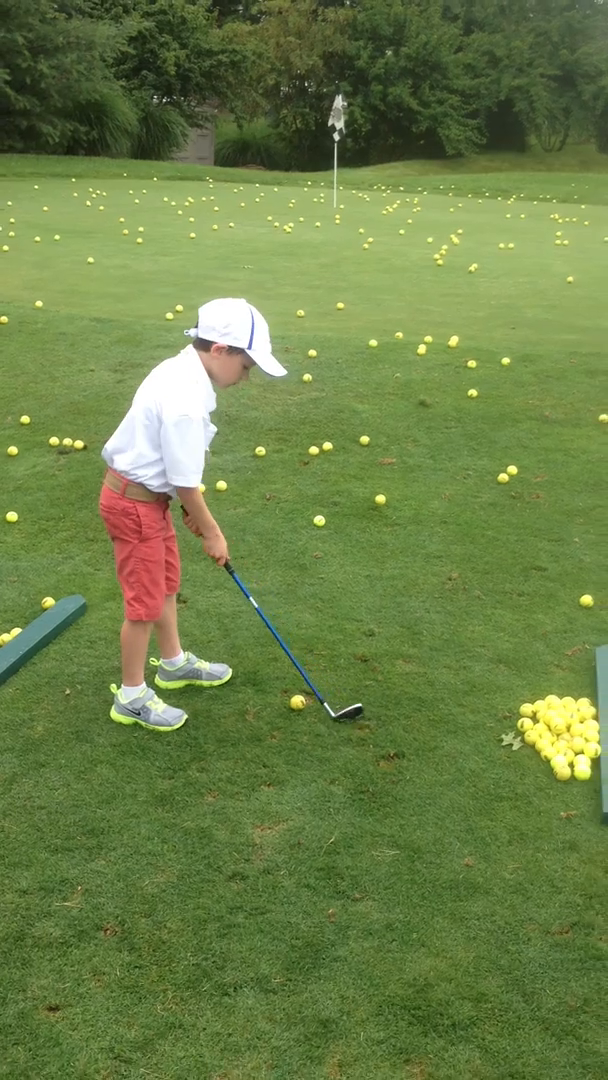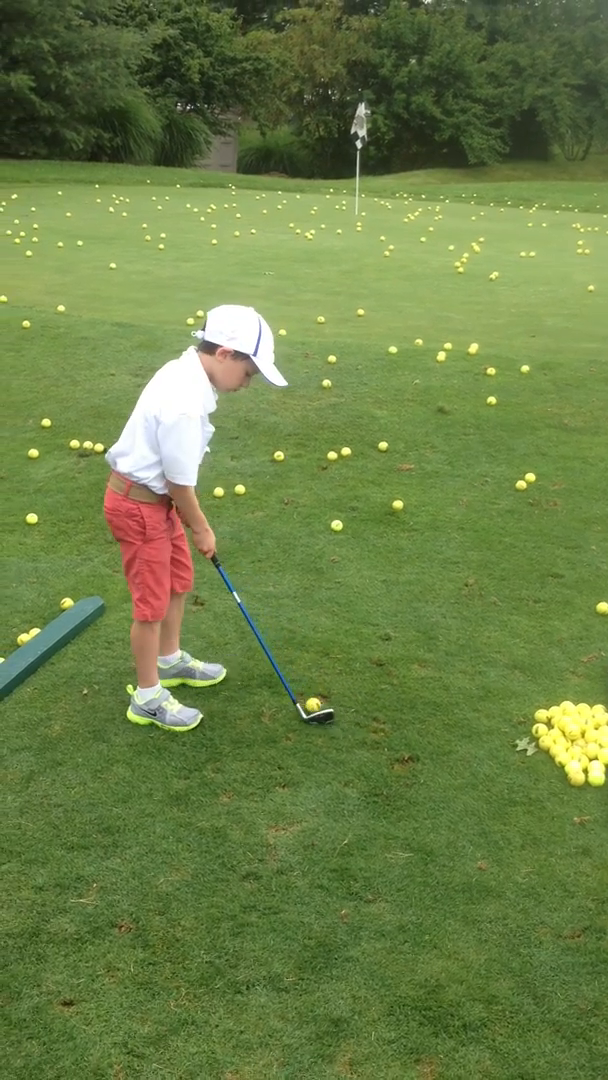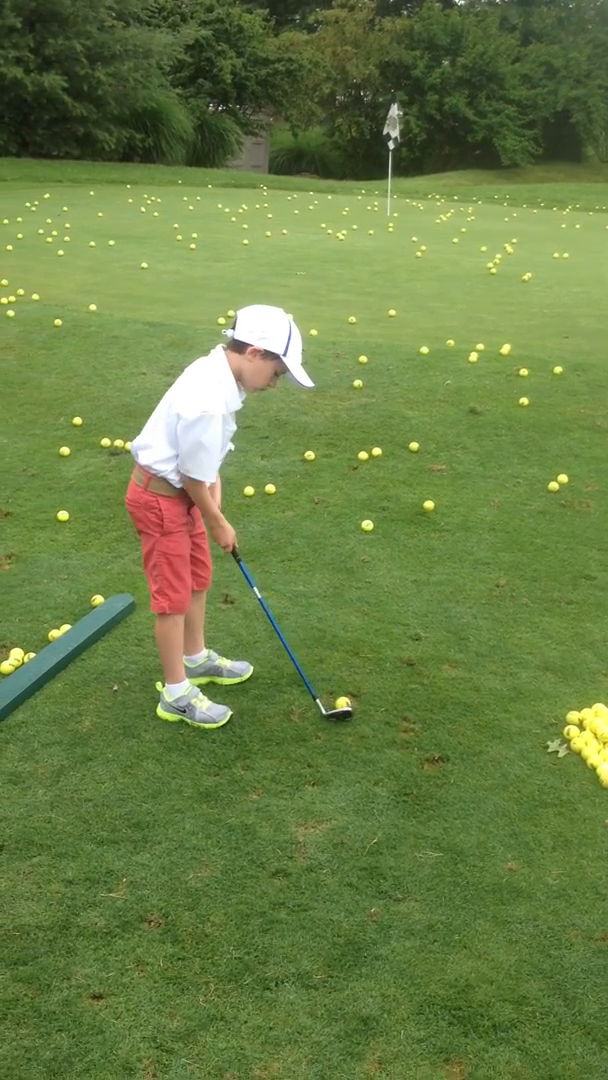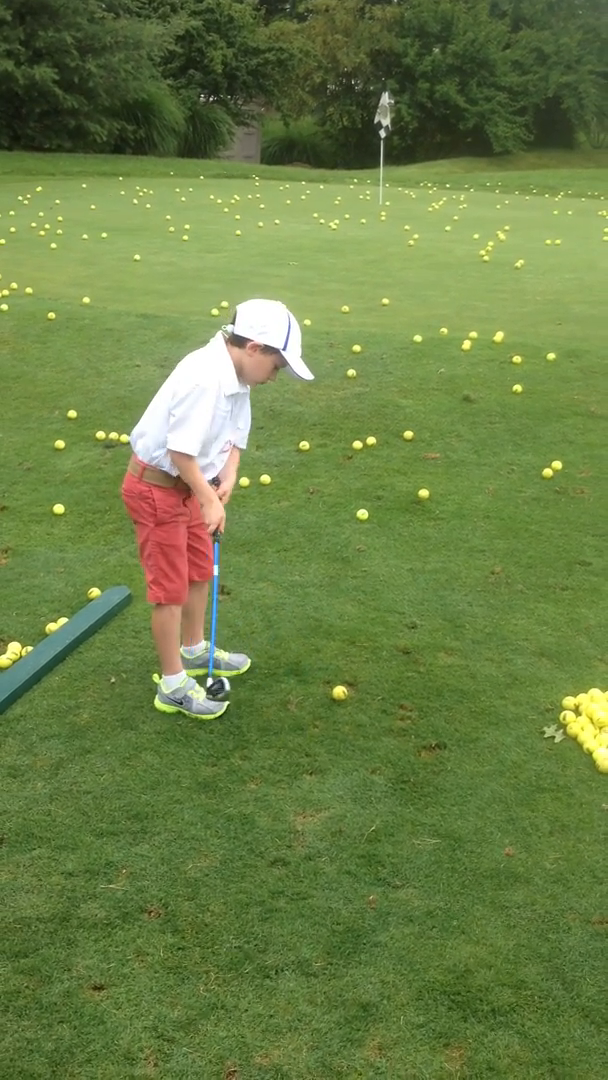
dt=0.5s
person 1, frame 1
left shoulder: (180, 369)
right shoulder: (185, 401)
right elbow: (185, 482)
left wrist: (194, 511)
right wrist: (212, 534)
left hip: (146, 493)
right hip: (133, 502)
left knee: (165, 583)
right knee: (144, 599)
left ankle: (174, 663)
right ankle: (131, 696)
person 1, frame 2
left shoulder: (185, 372)
right shoulder: (184, 403)
right elbow: (180, 481)
left wrist: (191, 512)
right wrist: (201, 528)
left hip: (156, 495)
right hip: (137, 504)
left knee: (178, 581)
right knee: (151, 601)
left ankle: (170, 660)
right ankle: (147, 696)
person 1, frame 3
left shoulder: (215, 371)
right shoulder: (209, 401)
right elbow: (193, 476)
left wrist: (215, 485)
right wrist: (218, 523)
left hip: (178, 490)
right hip: (158, 496)
left knee: (197, 579)
right knee: (172, 594)
left ankle: (196, 658)
right ankle: (176, 693)
person 1, frame 4
left shoulder: (231, 376)
right shoulder: (206, 380)
left elbow: (231, 441)
right elbow: (181, 452)
left wrist: (226, 482)
right wrist: (208, 502)
left hip: (176, 484)
right hip: (154, 487)
left knee: (199, 568)
right knee: (170, 585)
left ankle: (195, 650)
right ankle: (173, 684)
